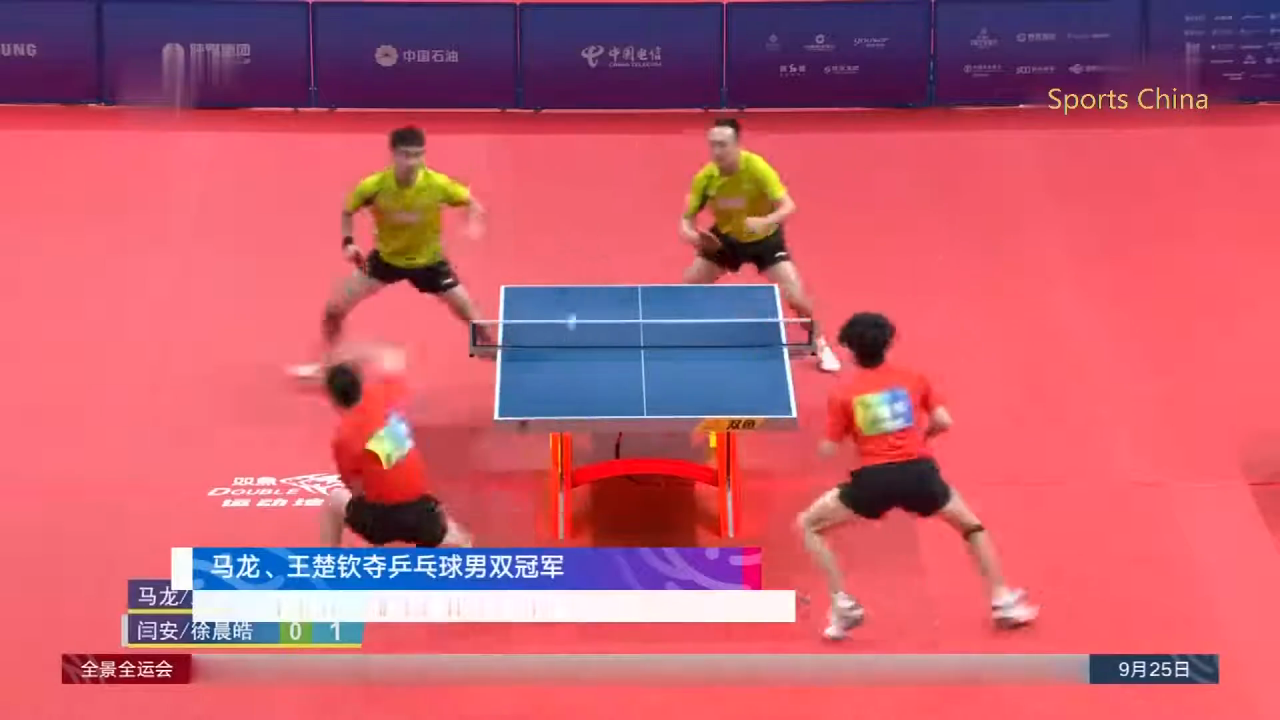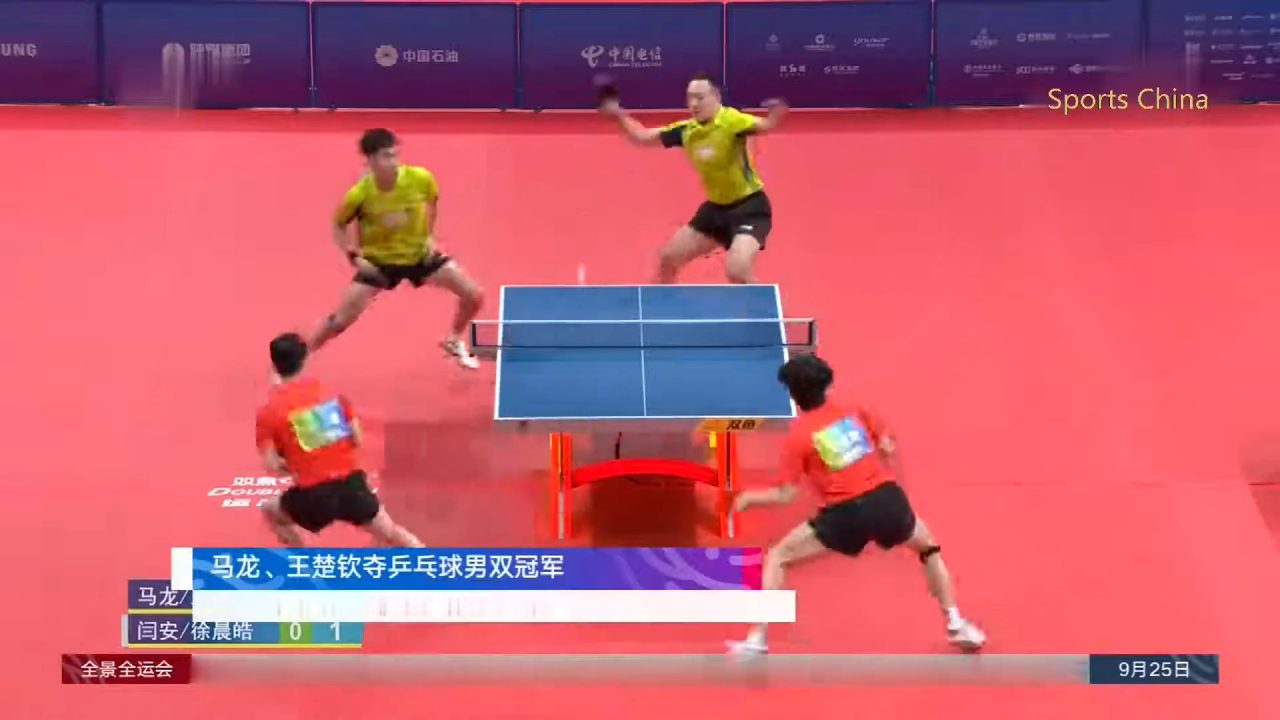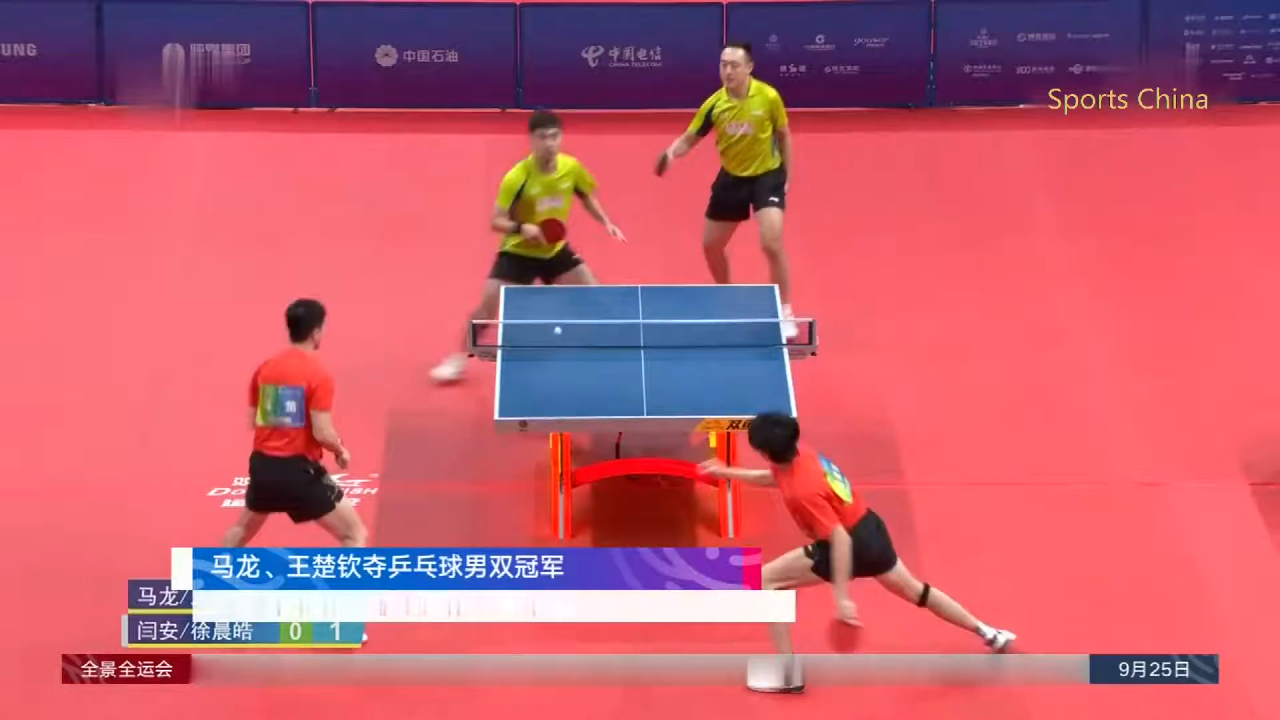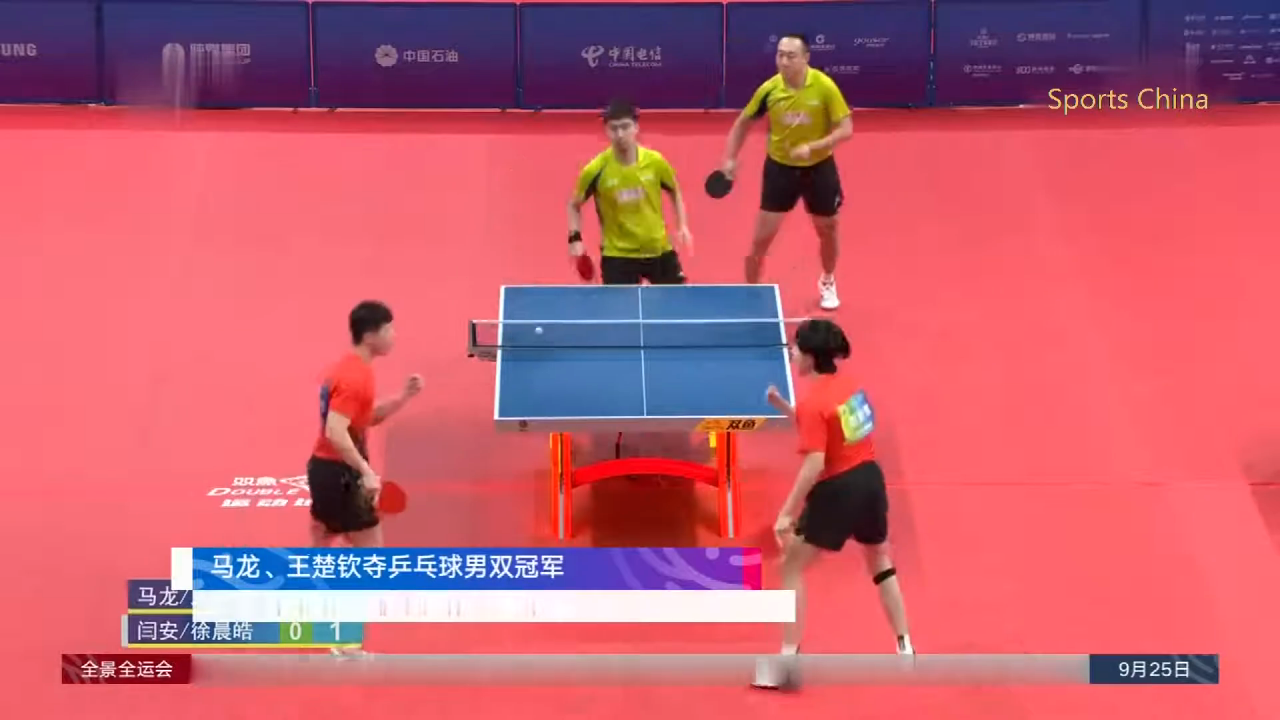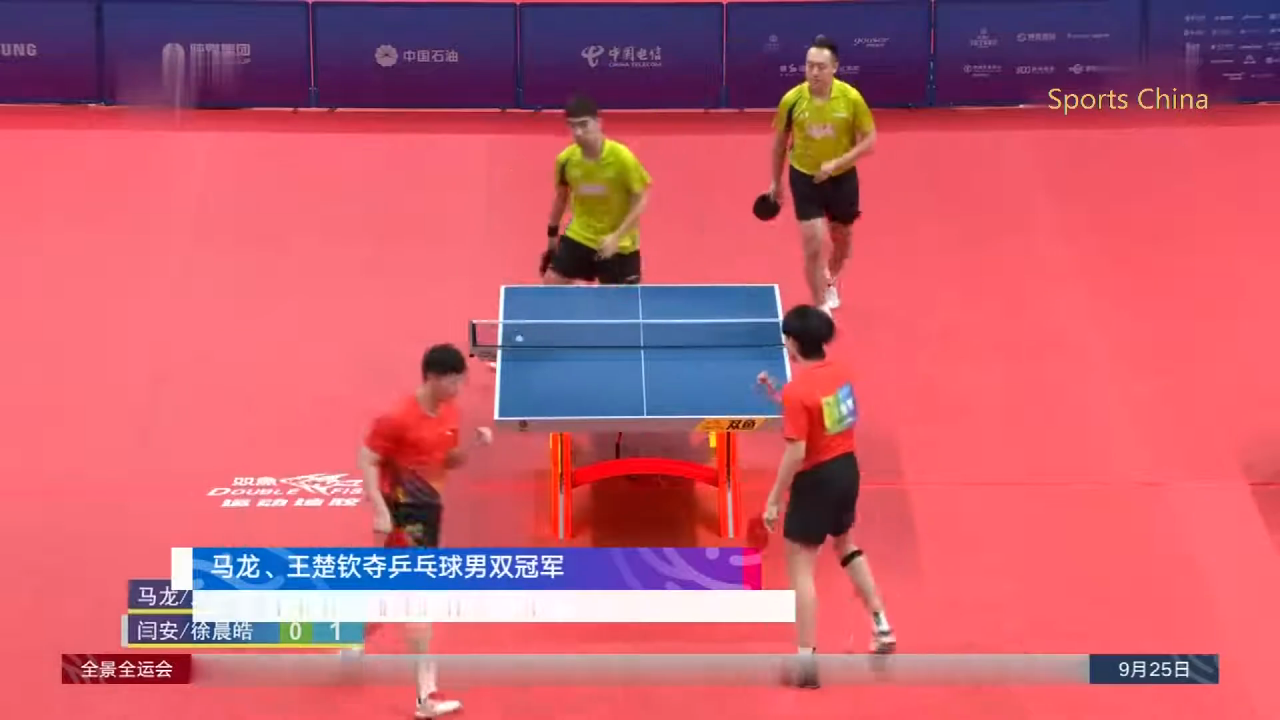
dt=0.4s
person 1, frame 1
left shoulder: (843, 393)
right shoulder: (913, 380)
left elbow: (828, 449)
right elbow: (943, 421)
left wrist: (848, 431)
left hip: (874, 480)
right hip: (919, 474)
left knee: (806, 525)
right knee: (970, 525)
left ankle: (843, 606)
right ankle: (1002, 601)
person 1, frame 2
left shoulder: (797, 437)
right shoulder: (853, 412)
left elbow: (789, 496)
right elbow: (888, 450)
left wrist: (752, 497)
left hip: (849, 514)
right hip: (888, 500)
left knee: (777, 558)
right knee: (928, 548)
left ankle: (757, 641)
right ankle: (957, 625)
person 1, frame 3
left shoulder: (800, 493)
right shoulder: (800, 456)
left elbow: (840, 539)
right elbow: (773, 477)
left wrist: (842, 596)
right wrist: (727, 472)
left hip: (853, 541)
right hip: (871, 529)
left knee: (767, 578)
right knee: (912, 589)
left ankle: (788, 672)
right ankle: (989, 633)
person 1, frame 4
left shoulder: (813, 401)
right shoulder: (848, 381)
left elbow: (814, 464)
left wrist: (787, 513)
right wrist: (785, 408)
left hip: (837, 490)
right hip: (870, 479)
left knee: (790, 570)
right knee: (881, 563)
left ankle: (788, 661)
right ankle: (905, 648)
person 1, frame 5
left shoulder: (797, 389)
right shoulder: (838, 371)
left elbow: (795, 453)
left wrist: (774, 499)
right wrist: (777, 395)
left hip: (815, 480)
right hip: (847, 470)
left knee: (799, 572)
right knee: (846, 548)
left ankle: (806, 660)
right ankle: (880, 626)
person 2, frame 1
left shoulder: (758, 169)
right shoulder: (705, 178)
left elbow: (788, 206)
right elbow: (687, 219)
left wrist: (766, 221)
right wrist: (694, 236)
left hip: (766, 239)
right hip: (725, 238)
left knee: (796, 298)
left ankle: (821, 345)
person 2, frame 2
left shoulder: (732, 121)
right shoulder: (687, 130)
left elbow: (763, 126)
right elbow: (643, 136)
left wrist: (775, 116)
right wrist: (617, 112)
left hip: (749, 206)
right hip: (718, 207)
left knee: (737, 269)
right knee: (669, 257)
person 2, frame 3
left shoulder: (769, 98)
right shoulder: (713, 104)
left elbow: (784, 134)
right elbow: (687, 139)
left wrist: (786, 175)
right wrist: (670, 155)
left hip: (767, 176)
right hip: (730, 177)
left knee: (771, 244)
right knee: (711, 246)
left ankle: (785, 310)
person 2, frame 4
left shoulder: (825, 86)
right shoulder: (769, 89)
left elbow: (846, 129)
right elbow: (743, 122)
left wrist: (813, 146)
right wrist: (730, 159)
left hip: (818, 169)
right hip: (779, 168)
left knee: (827, 233)
right knee: (762, 238)
left ankle: (828, 282)
person 2, frame 5
left shoulder: (851, 98)
right shoulder: (792, 100)
left elbow: (870, 139)
right elbow: (780, 141)
left wrist: (838, 163)
right wrist: (775, 183)
left hip: (841, 178)
right hip: (805, 178)
left knee: (842, 246)
right knee: (814, 247)
left ankle: (828, 279)
right ankle: (821, 308)
person 3, frame 1
left shoulder: (342, 438)
right shoulder: (384, 396)
left elbow: (355, 491)
right elbow: (395, 360)
right hip: (419, 513)
left knee: (335, 502)
person 3, frame 2
left shoulder: (270, 411)
right shoulder: (329, 392)
left elbow: (271, 465)
right elbow: (357, 439)
left hip: (312, 496)
right hip: (351, 486)
left knee: (271, 512)
right knee: (391, 534)
person 3, frame 3
left shoulder: (264, 368)
right shoulder: (318, 376)
right elbow: (324, 436)
right wrist: (341, 451)
left hip: (263, 470)
right hip: (300, 471)
left knee: (246, 527)
right knee: (356, 534)
person 3, frame 4
left shoulder: (349, 368)
right shoulder: (353, 380)
left elbow: (368, 417)
right elbow: (334, 435)
left wrist: (404, 397)
right wrist: (367, 472)
left hip: (325, 470)
right hip: (339, 477)
left knee: (320, 546)
person 3, frame 5
left shoulder: (451, 413)
right shoulder: (396, 419)
right elbow: (366, 463)
left wrist: (475, 444)
right wrist: (381, 512)
left hip: (427, 512)
right hip: (401, 519)
person 4, frame 1
left shoulder: (437, 185)
right shoulder: (373, 187)
left elbow: (472, 203)
right elbow: (347, 212)
left wrist: (474, 224)
right wrist: (348, 242)
left hip: (429, 260)
right hip: (386, 258)
left knee: (470, 316)
right knee: (336, 307)
person 4, frame 2
left shoulder: (420, 178)
right shoulder: (359, 195)
left elbow: (434, 199)
right elbow: (339, 227)
left wrist: (431, 237)
right wrist: (354, 257)
left hip: (421, 253)
right hip: (379, 258)
left knee: (474, 295)
right knee: (343, 317)
left ankle: (454, 343)
person 4, frame 3
left shoulder: (573, 169)
right shoulder: (518, 176)
left elbow: (587, 196)
right elbow: (496, 222)
left wrist: (607, 223)
right wrist: (521, 228)
left hip: (556, 249)
right hip: (518, 250)
right knee: (488, 309)
right ankle: (459, 357)
person 4, frame 4
left shoulder: (656, 162)
right shoulder: (595, 170)
left elbow: (675, 194)
right elbow: (574, 207)
left wrist: (683, 228)
right wrist: (575, 240)
left hip: (658, 249)
right hip: (617, 252)
person 4, frame 5
left shoulder: (622, 158)
right shoulder: (566, 159)
left elbow: (642, 198)
left wrist: (617, 236)
right wrist: (552, 233)
left hip: (620, 245)
right hip: (577, 239)
